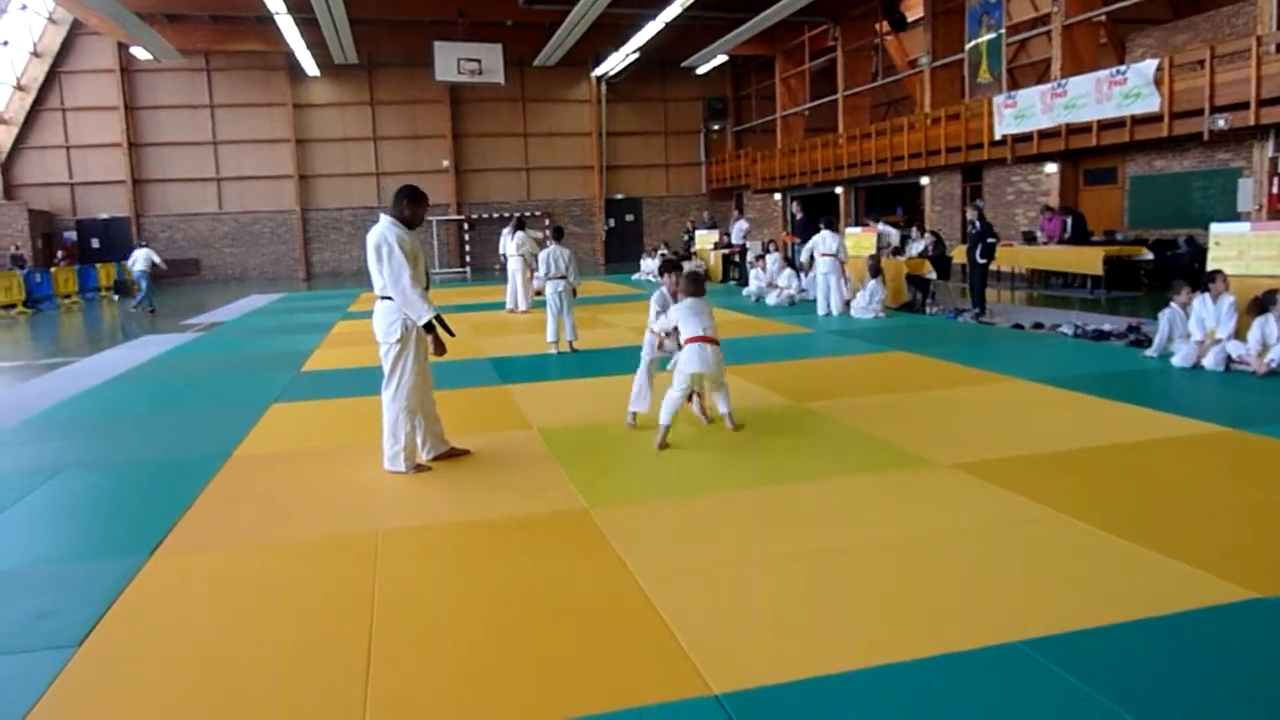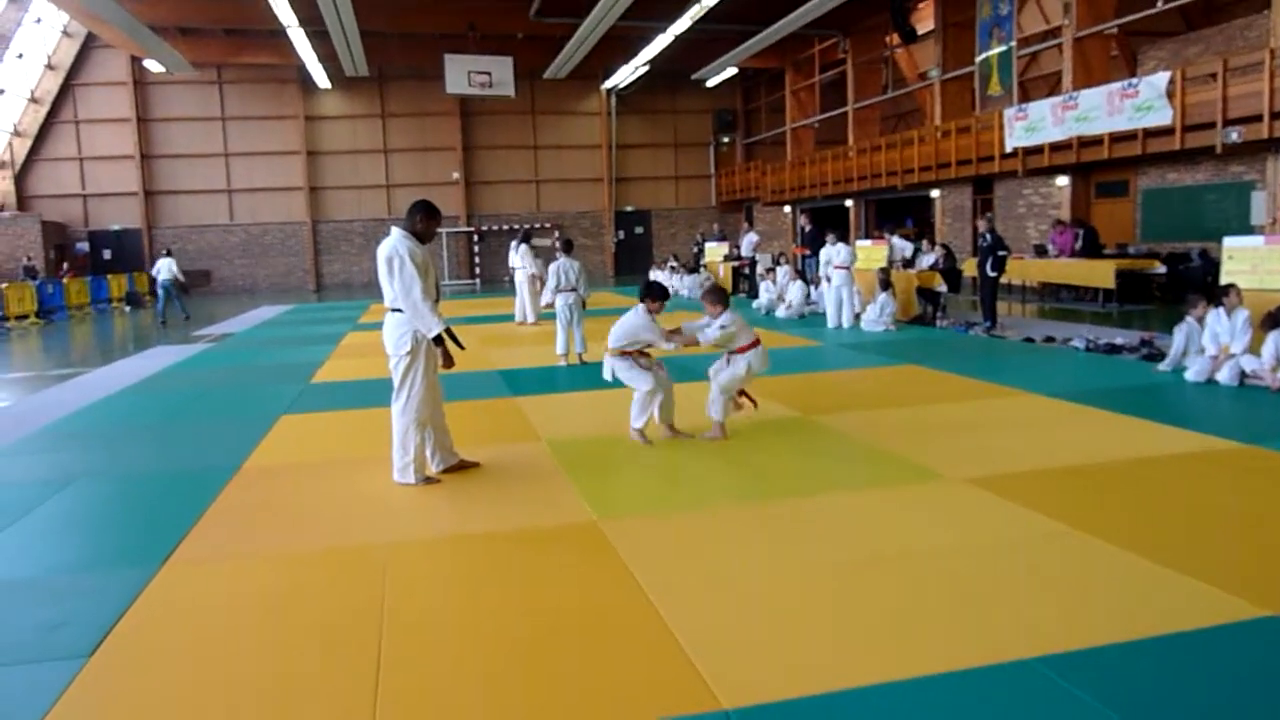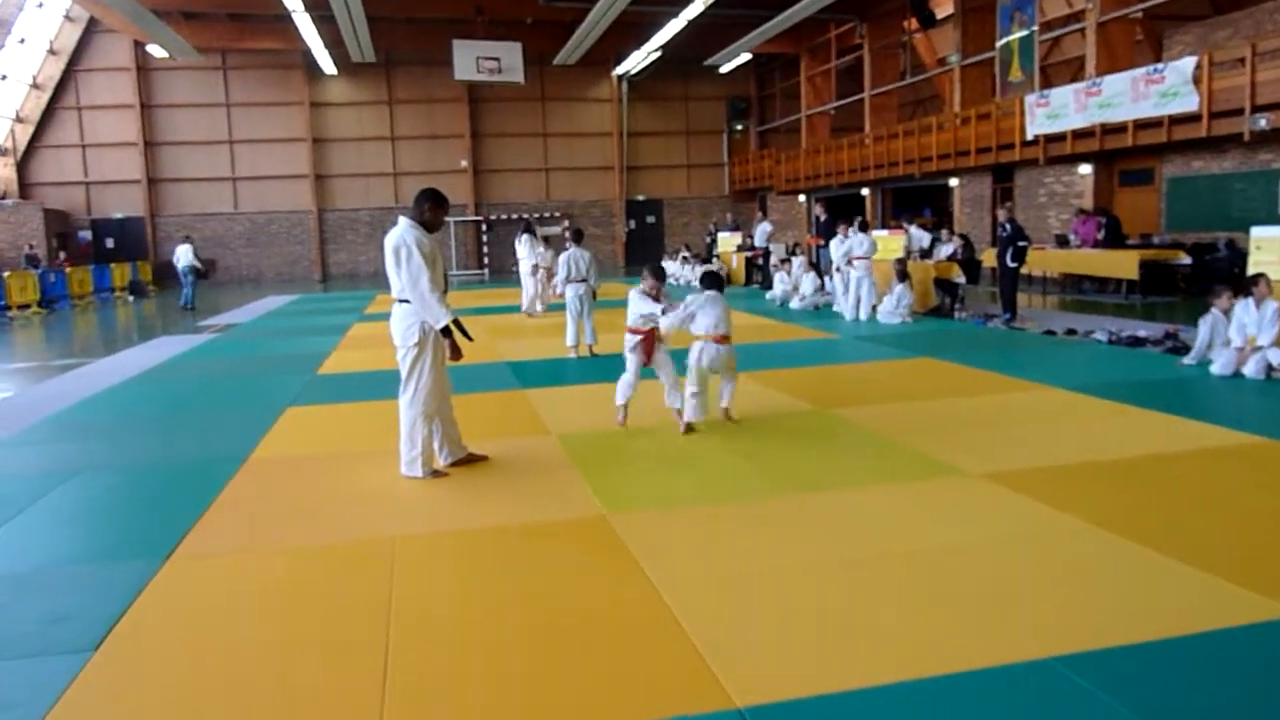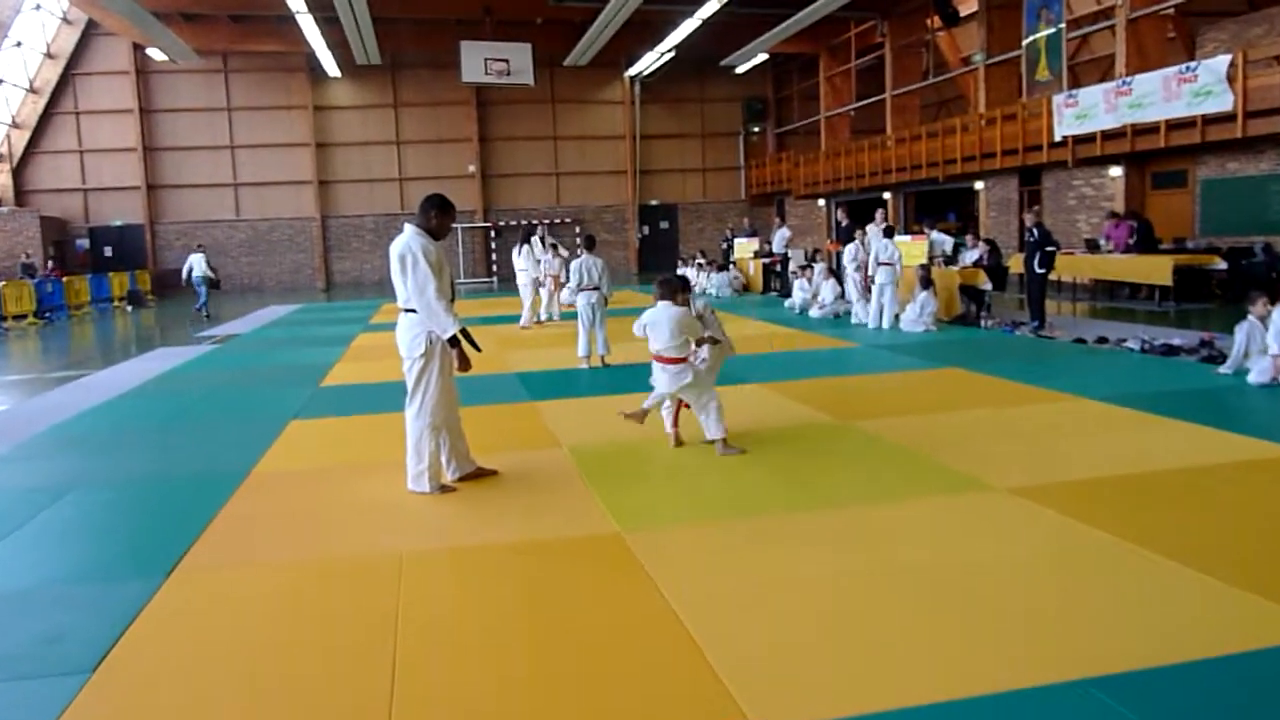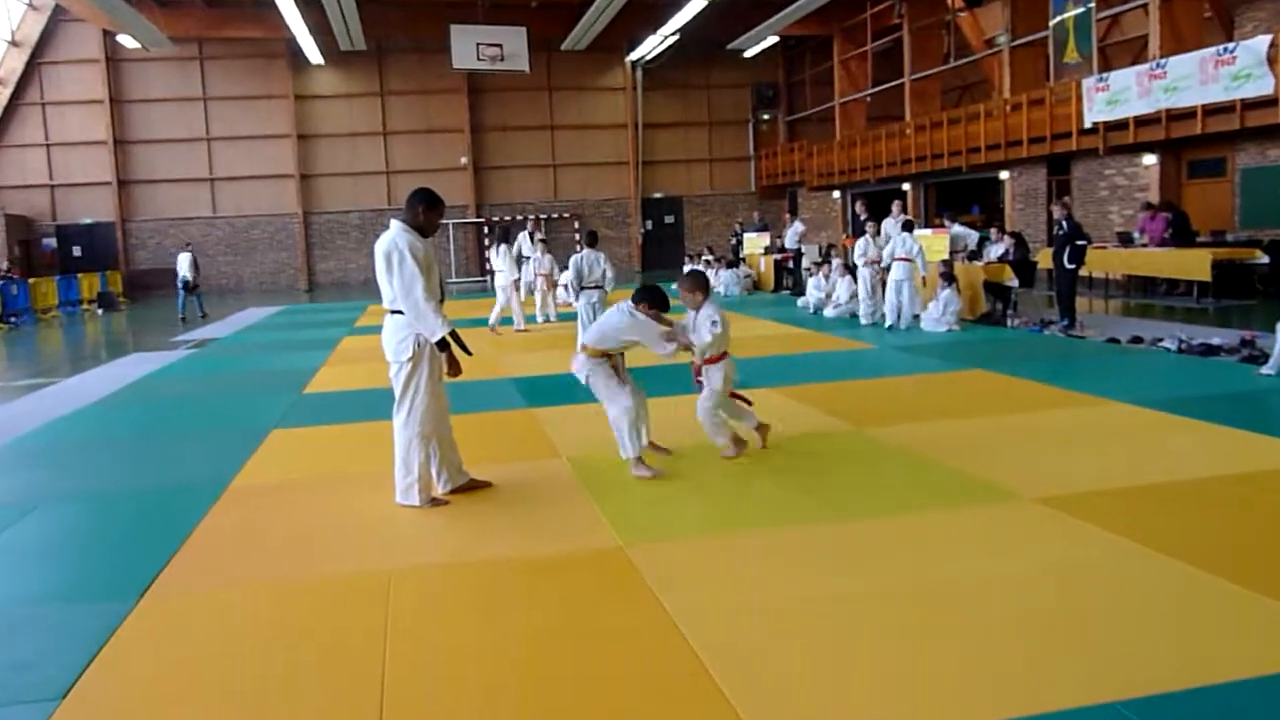
dt=0.4s
person 1, frame 1
left shoulder: (394, 233)
right shoulder: (389, 235)
right elbow: (405, 287)
left wrist: (429, 321)
right wrist: (432, 330)
left hip: (406, 317)
right hip: (399, 319)
left knee: (420, 386)
right knee: (402, 390)
left ankle: (435, 447)
right ankle: (399, 459)
person 1, frame 2
left shoulder: (404, 245)
right shoulder: (401, 248)
right elbow: (415, 299)
left wrist: (437, 336)
right wrist: (440, 342)
left hip: (416, 329)
right hip: (409, 331)
left knee: (430, 399)
right knee: (411, 402)
left ankle: (444, 459)
right ankle: (408, 471)
person 1, frame 3
left shoulder: (411, 235)
right shoulder: (409, 238)
right elbow: (423, 290)
left wrist: (445, 328)
right wrist: (448, 334)
left hip: (423, 320)
right hip: (417, 323)
left knee: (437, 392)
right knee: (419, 395)
left ankle: (452, 453)
right ankle: (416, 464)
person 1, frame 4
left shoulder: (417, 242)
right shoulder: (415, 245)
right elbow: (430, 299)
left wrist: (452, 338)
right wrist: (456, 343)
left hip: (429, 330)
right hip: (424, 333)
left knee: (445, 404)
right knee: (426, 407)
left ankle: (460, 467)
right ankle: (423, 479)
person 1, frame 5
left shoulder: (404, 240)
right shoulder: (401, 243)
right elbow: (417, 300)
left wrist: (441, 341)
right wrist: (446, 347)
left hip: (418, 334)
right hip: (411, 336)
left knee: (434, 411)
right knee: (415, 415)
left ankle: (452, 478)
right ankle: (413, 491)
